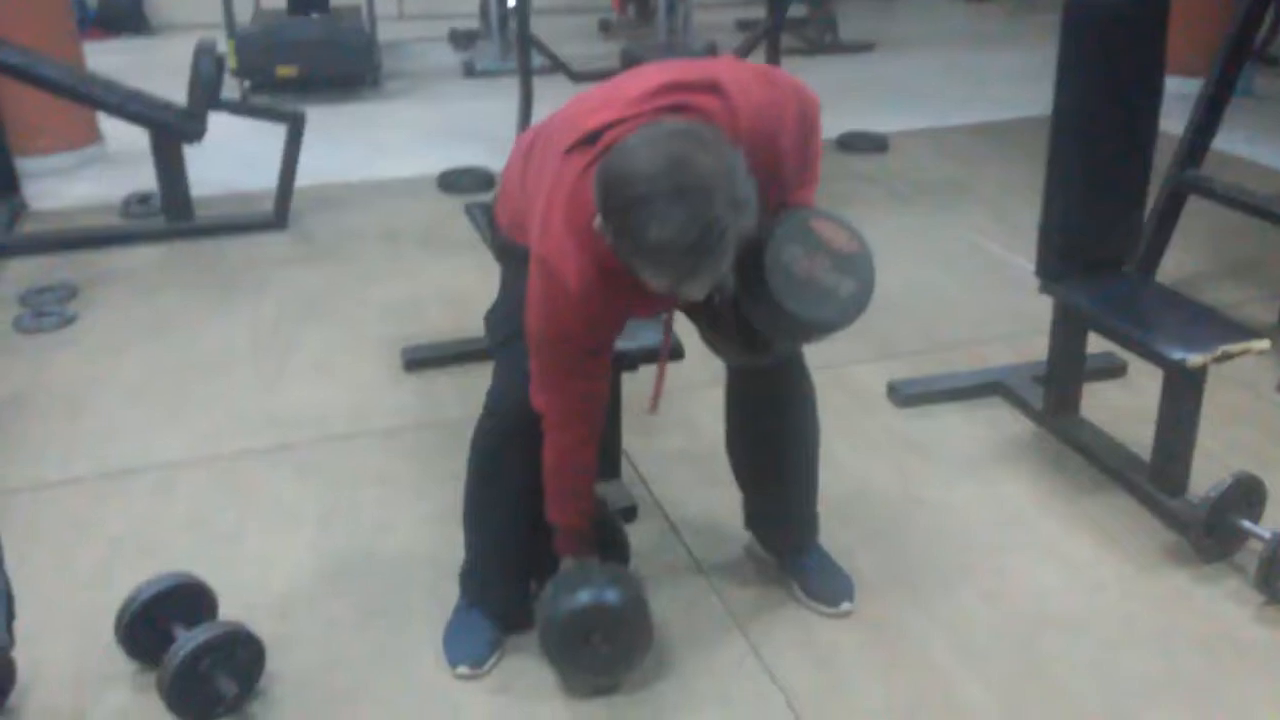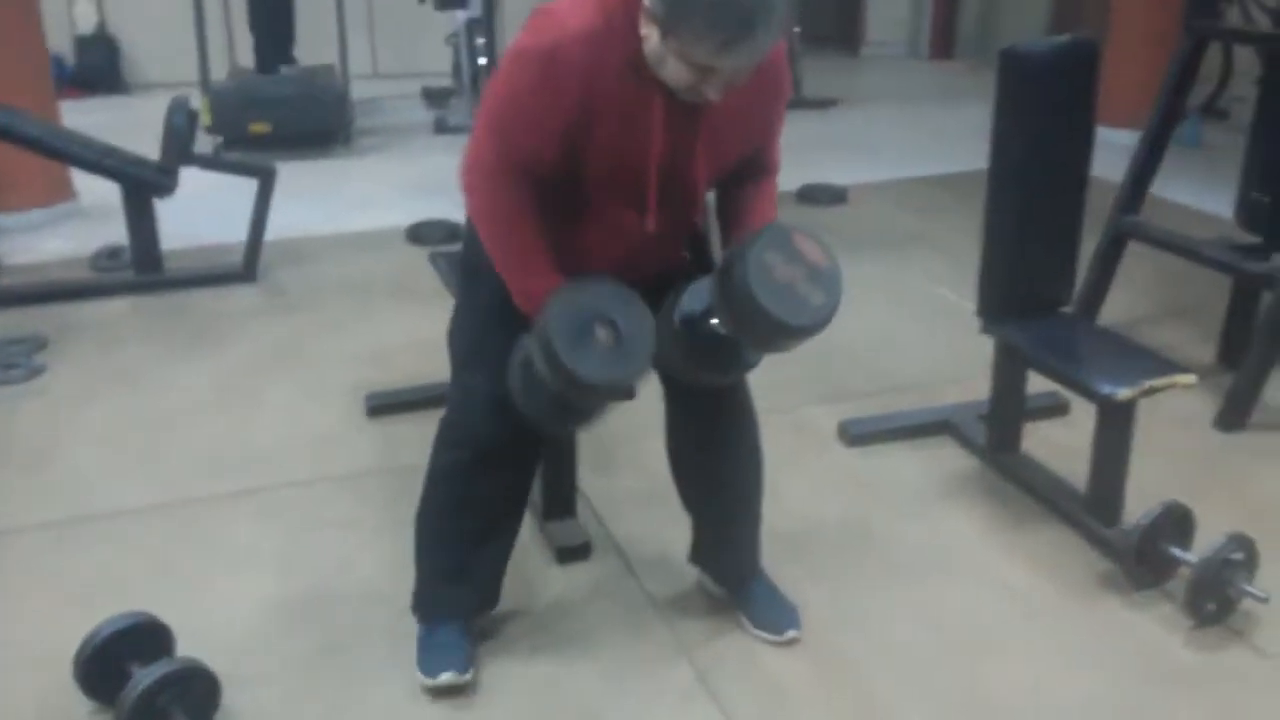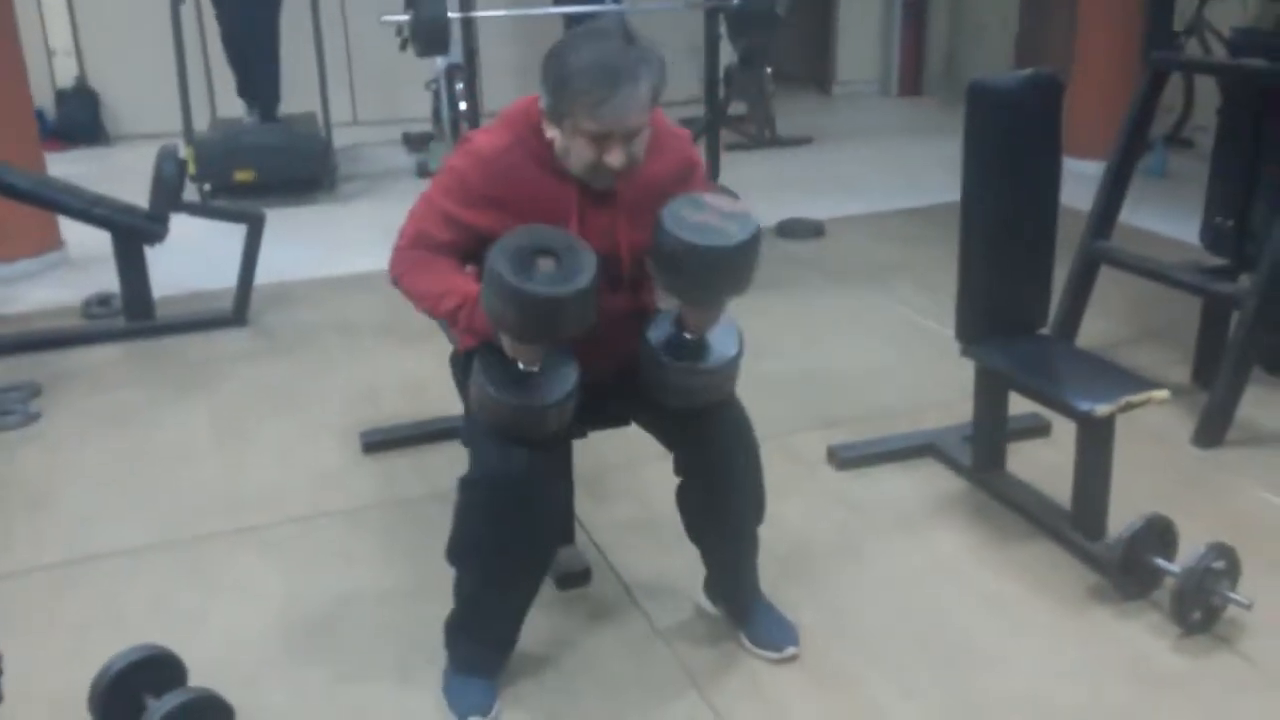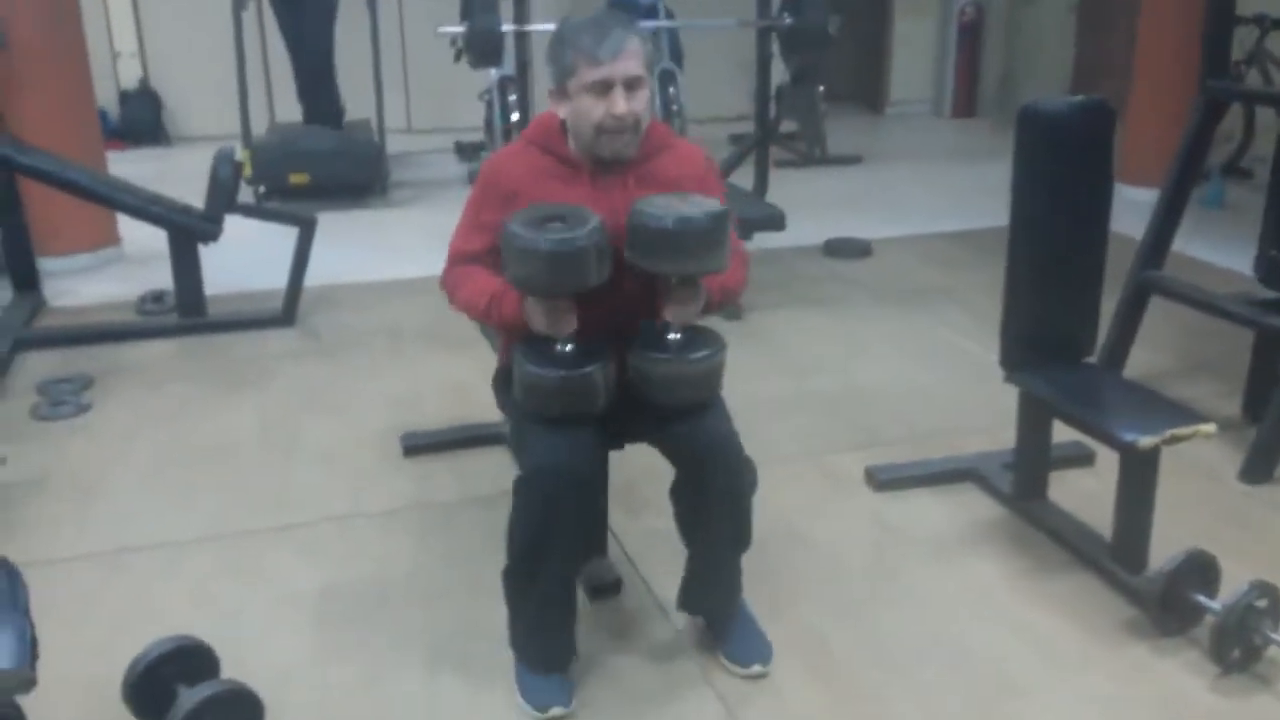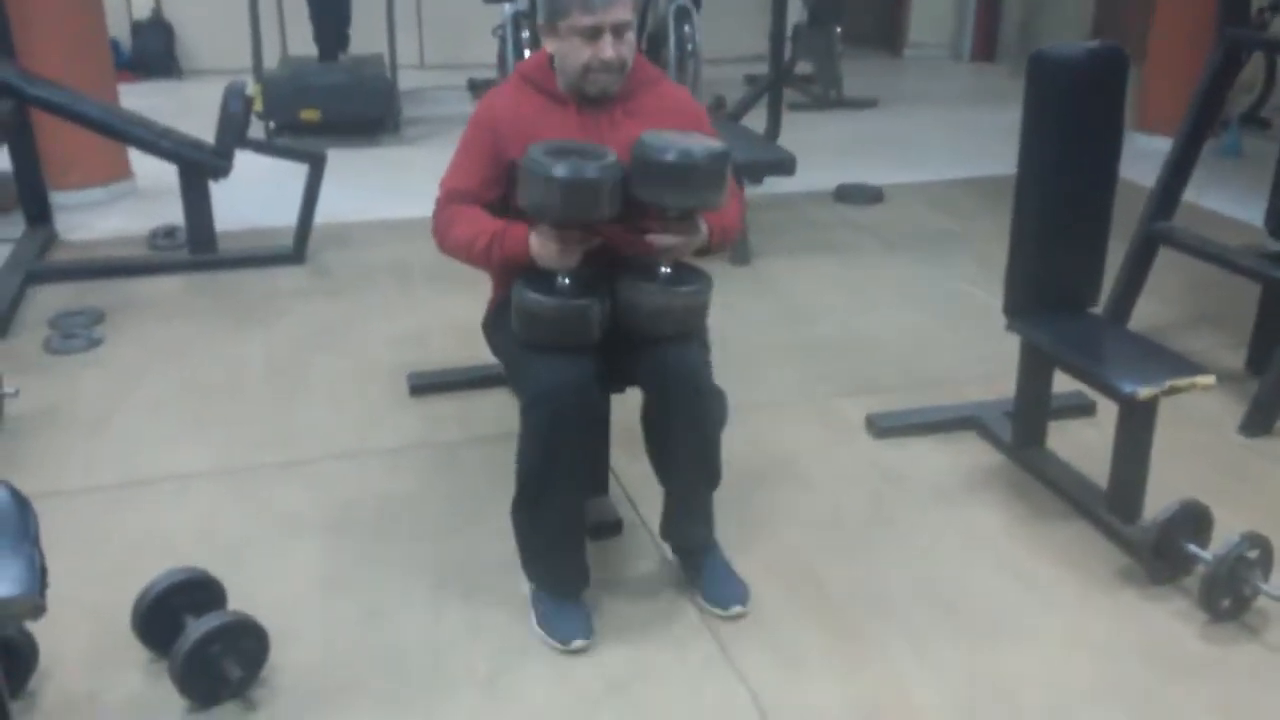
dt=0.7s
person 1, frame 1
left shoulder: (765, 111)
right shoulder: (568, 255)
right elbow: (568, 410)
right wrist: (574, 544)
left knee: (774, 361)
right knee: (521, 404)
left ankle: (791, 540)
right ankle: (490, 594)
person 1, frame 2
left shoulder: (763, 66)
left elbow: (752, 171)
right elbow: (492, 177)
right wrist: (551, 311)
left hip: (664, 255)
right hip: (534, 256)
left knee: (718, 394)
right knee: (489, 419)
left ankle: (734, 566)
right ankle: (447, 608)
person 1, frame 3
left shoulder: (674, 153)
right shoulder: (492, 160)
right elbow: (415, 254)
right wrist: (487, 316)
left hip: (630, 339)
right hip: (519, 350)
left knee: (723, 436)
right knee: (512, 476)
left ankle: (736, 592)
right ankle: (474, 652)
person 1, frame 4
left shoulder: (686, 163)
right shoulder: (514, 168)
left elbow: (729, 257)
right elbow: (463, 270)
left wrist: (703, 290)
right wrist: (520, 308)
left knee: (717, 455)
right knee: (559, 470)
left ankle: (719, 604)
right ankle: (539, 649)
person 1, frame 5
left shoulder: (673, 104)
right shoulder: (505, 109)
left elbow: (727, 202)
right elbow: (452, 218)
left wrist: (700, 230)
right wrist: (525, 244)
left knee: (687, 380)
right knee: (561, 390)
left ankle: (697, 543)
right ankle: (553, 575)
